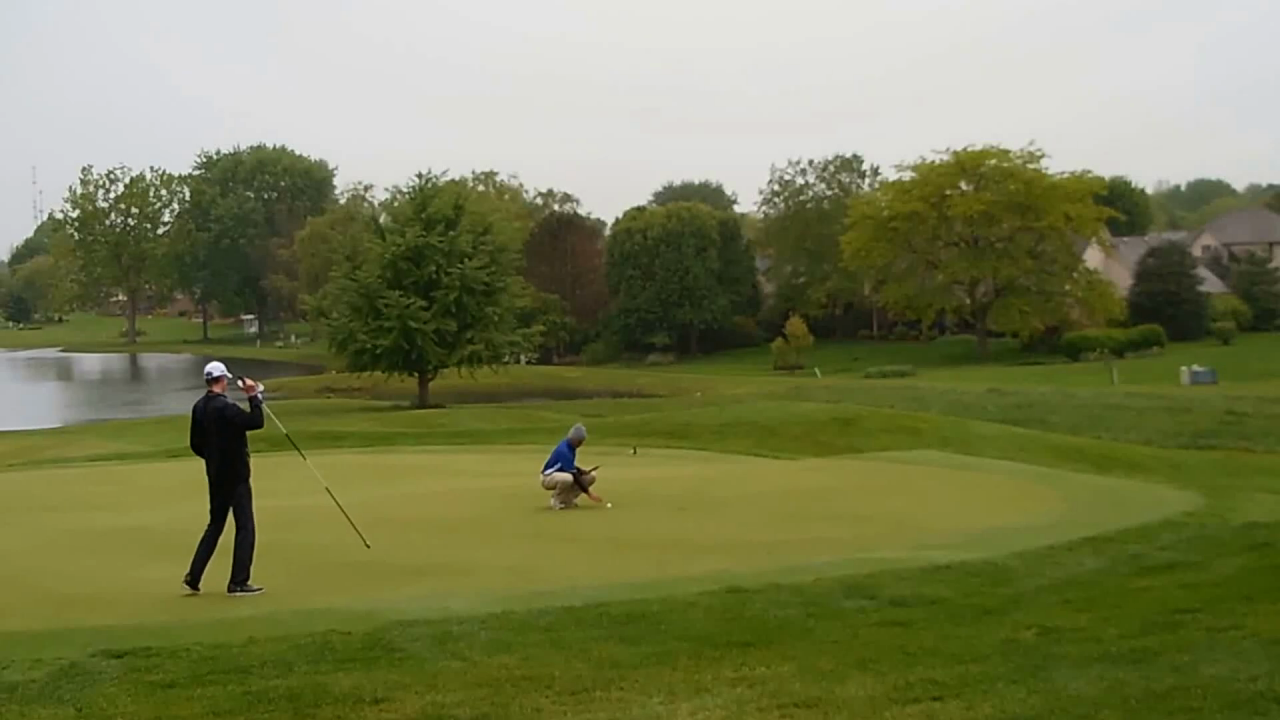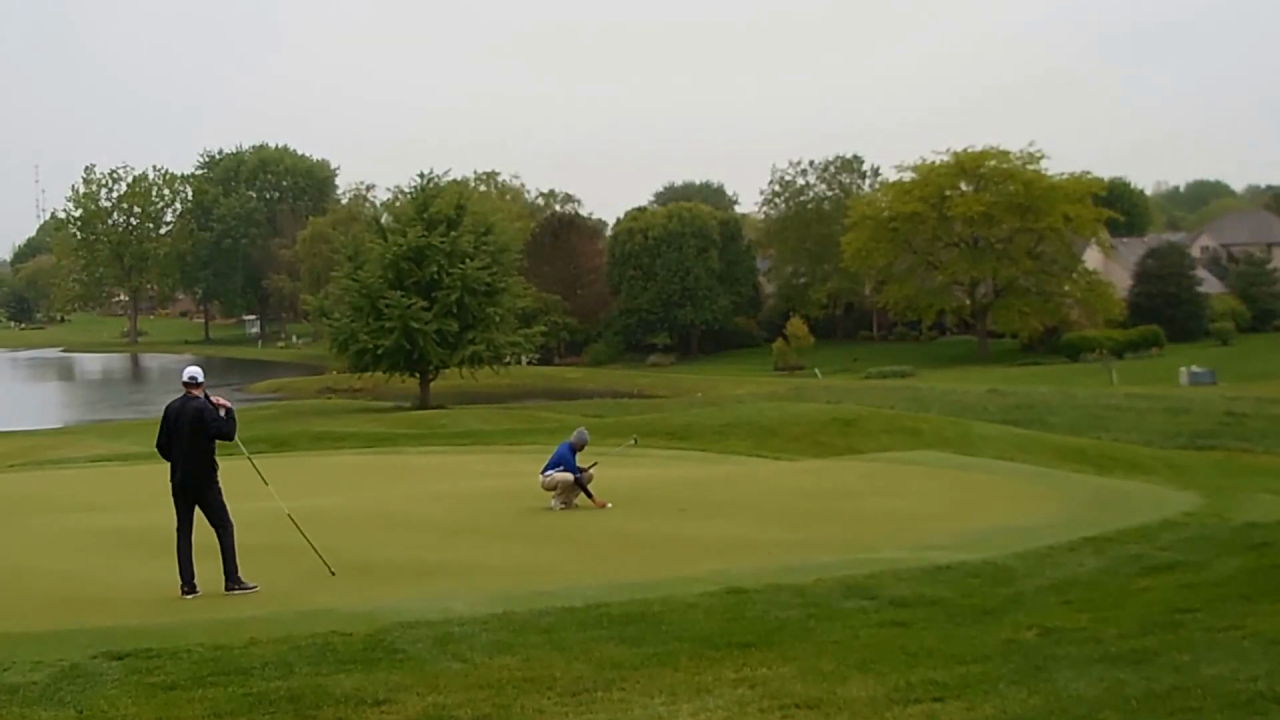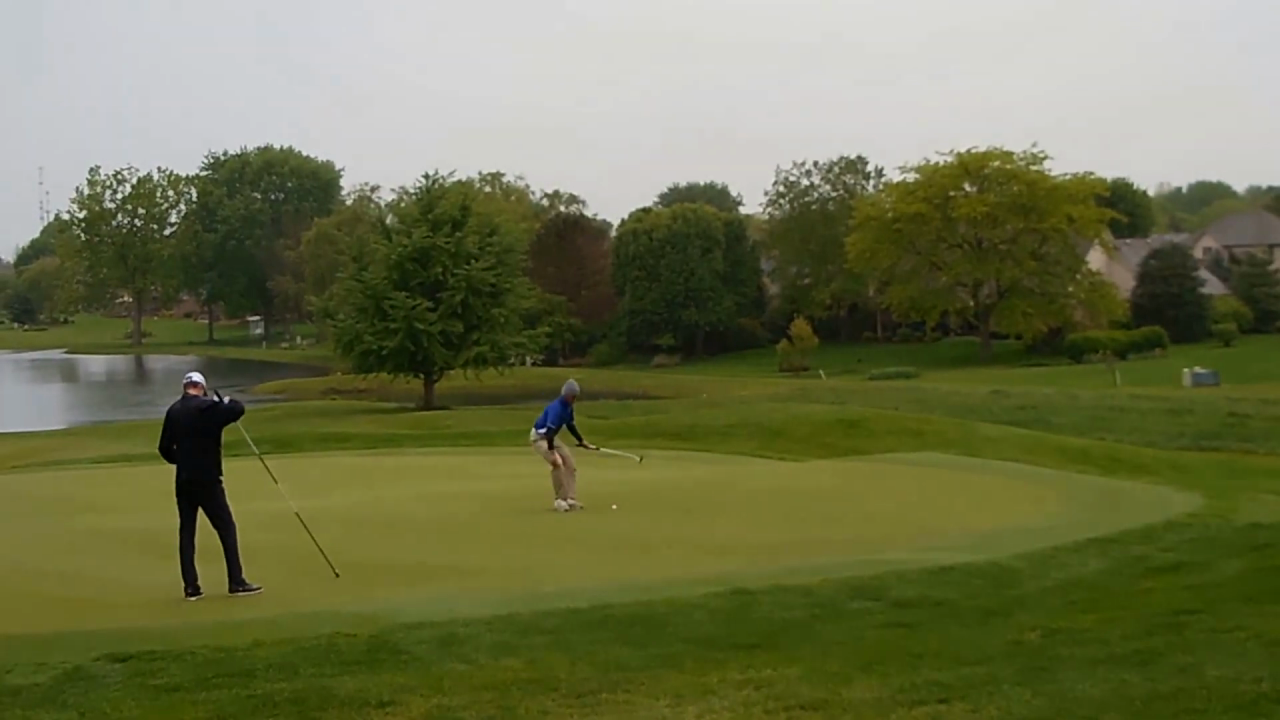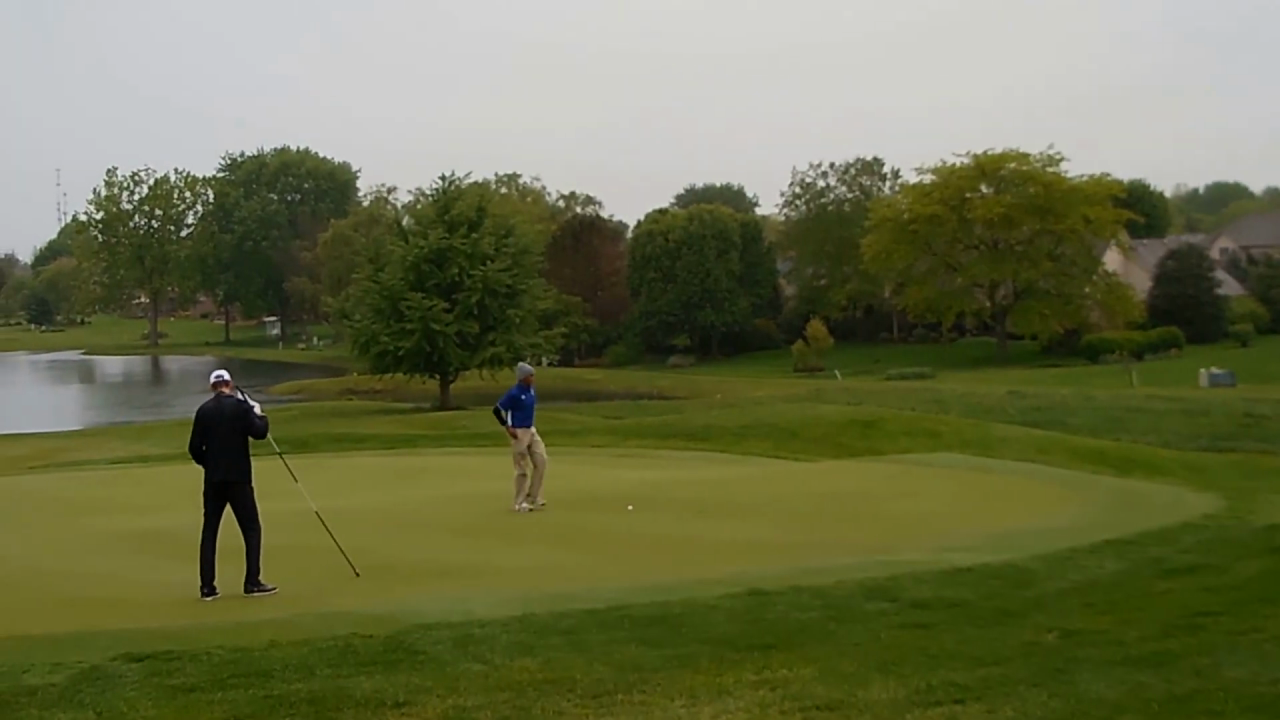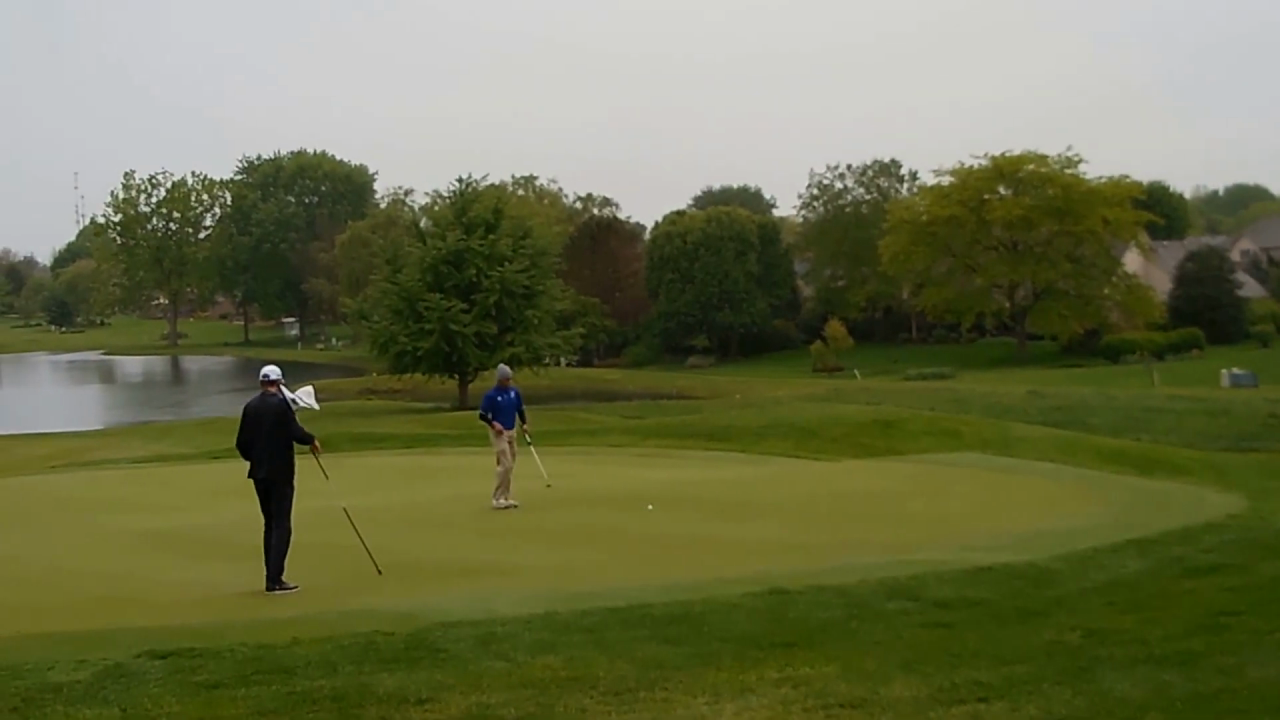
dt=0.7s
person 1, frame 1
left shoulder: (199, 407)
right shoulder: (225, 407)
left elbow: (196, 444)
right elbow: (256, 422)
right wrist: (254, 397)
left hip: (216, 475)
right hip: (235, 476)
left knee: (214, 526)
right knee: (245, 527)
left ankle: (192, 577)
right ankle: (238, 583)
person 1, frame 2
left shoulder: (171, 408)
right shoulder: (204, 408)
left elbow: (162, 445)
right elbow: (227, 434)
right wrist: (228, 410)
left hip: (179, 479)
right hip: (203, 479)
left knee: (184, 531)
right knee: (224, 526)
left ankle: (188, 585)
right ankle: (232, 580)
person 1, frame 3
left shoulder: (173, 410)
right shoulder: (206, 406)
left elbow: (164, 448)
right elbow: (237, 410)
right wrist: (227, 402)
left hip: (183, 480)
right hip: (206, 479)
left knee: (186, 532)
right knee: (226, 528)
left ankle: (191, 586)
right ankle: (236, 582)
person 1, frame 4
left shoulder: (204, 410)
right shoulder: (240, 406)
left elbow: (194, 447)
right elbow: (260, 433)
right wrist: (261, 416)
left hip: (213, 479)
right hip: (238, 478)
left knee: (209, 532)
right knee: (251, 529)
left ankle: (207, 586)
right ankle: (252, 582)
person 1, frame 5
left shoulder: (250, 407)
right shoulder: (281, 404)
left elbow: (241, 443)
right elbow: (296, 433)
right wrist: (312, 440)
left hip: (259, 473)
right hip: (280, 473)
left knee: (270, 524)
right knee: (281, 526)
left ankle: (273, 576)
right ankle: (274, 580)
